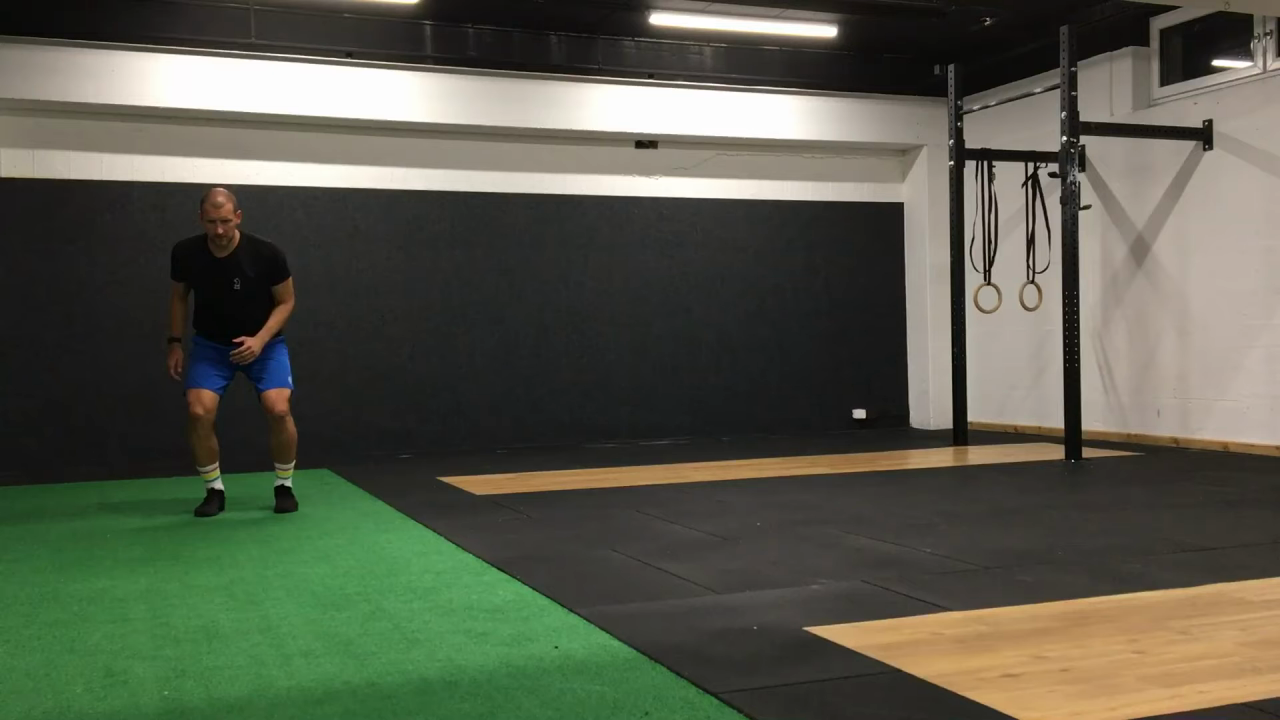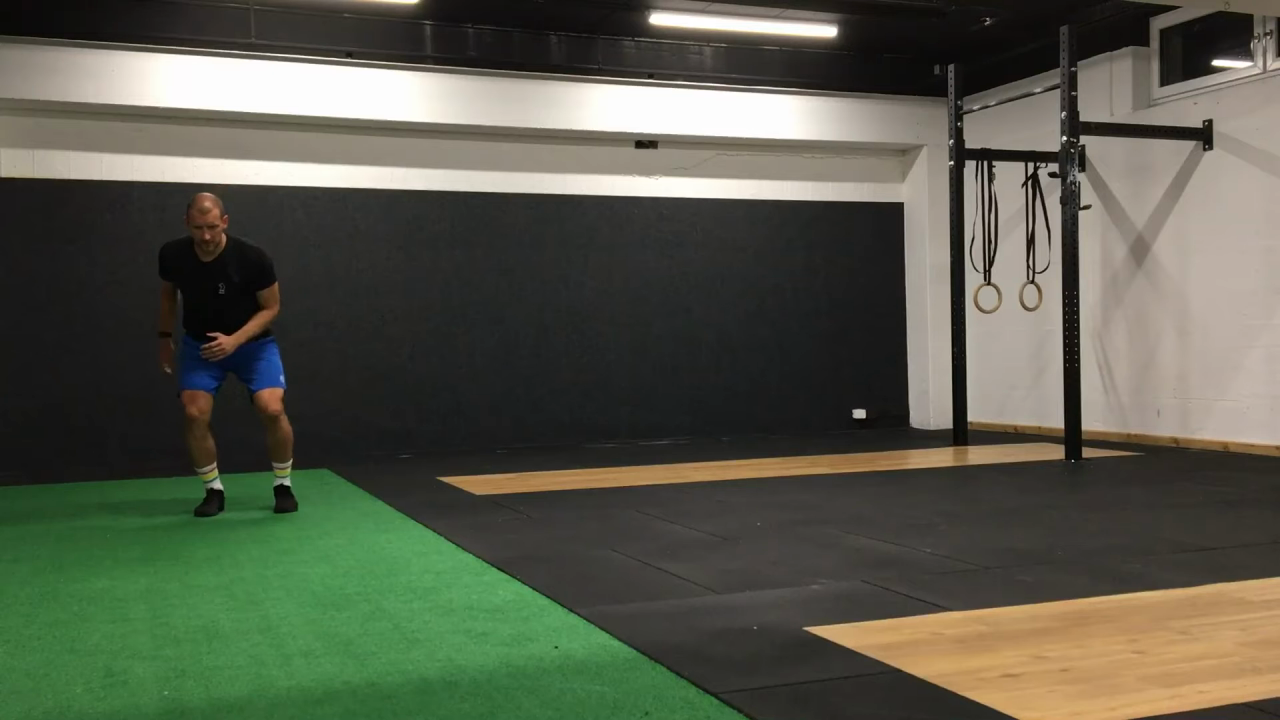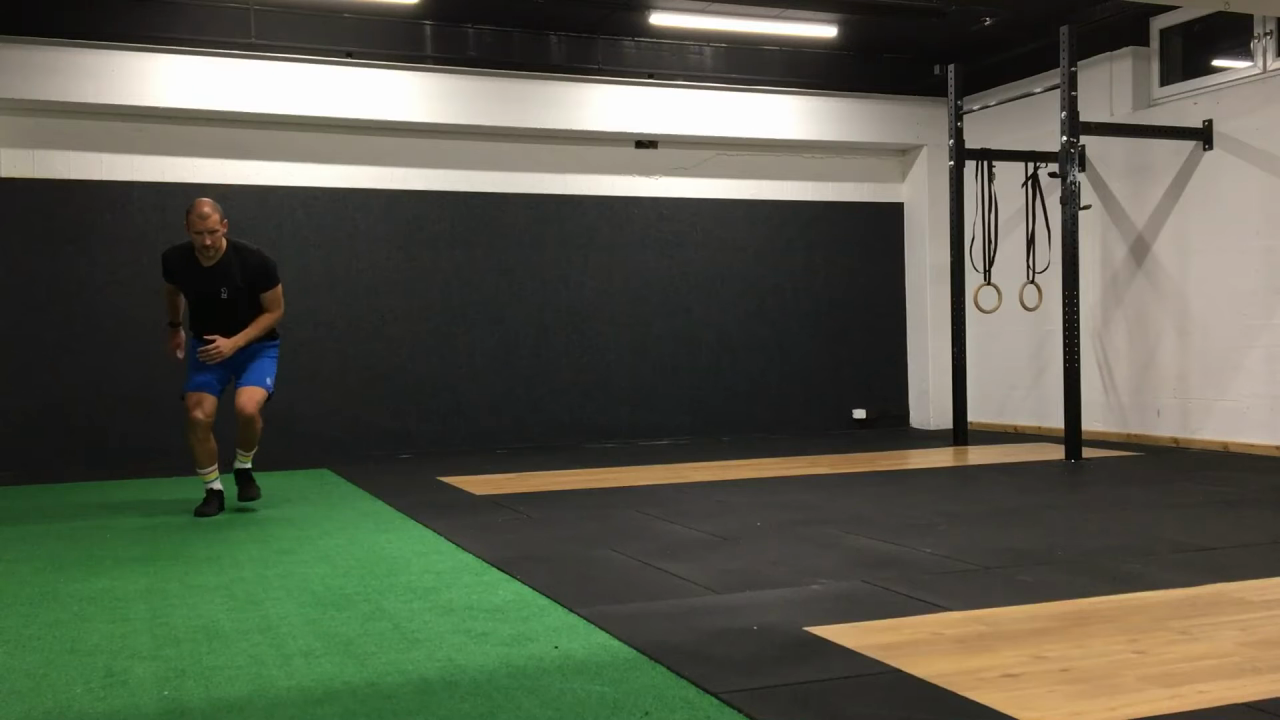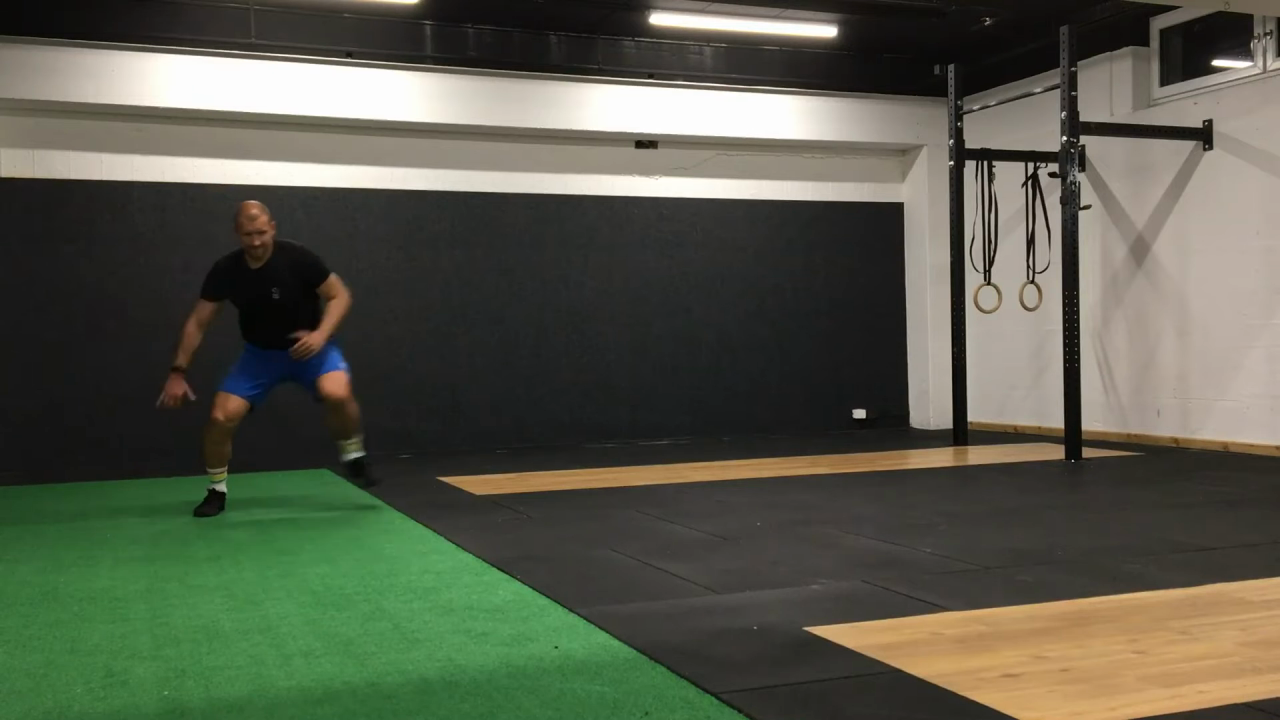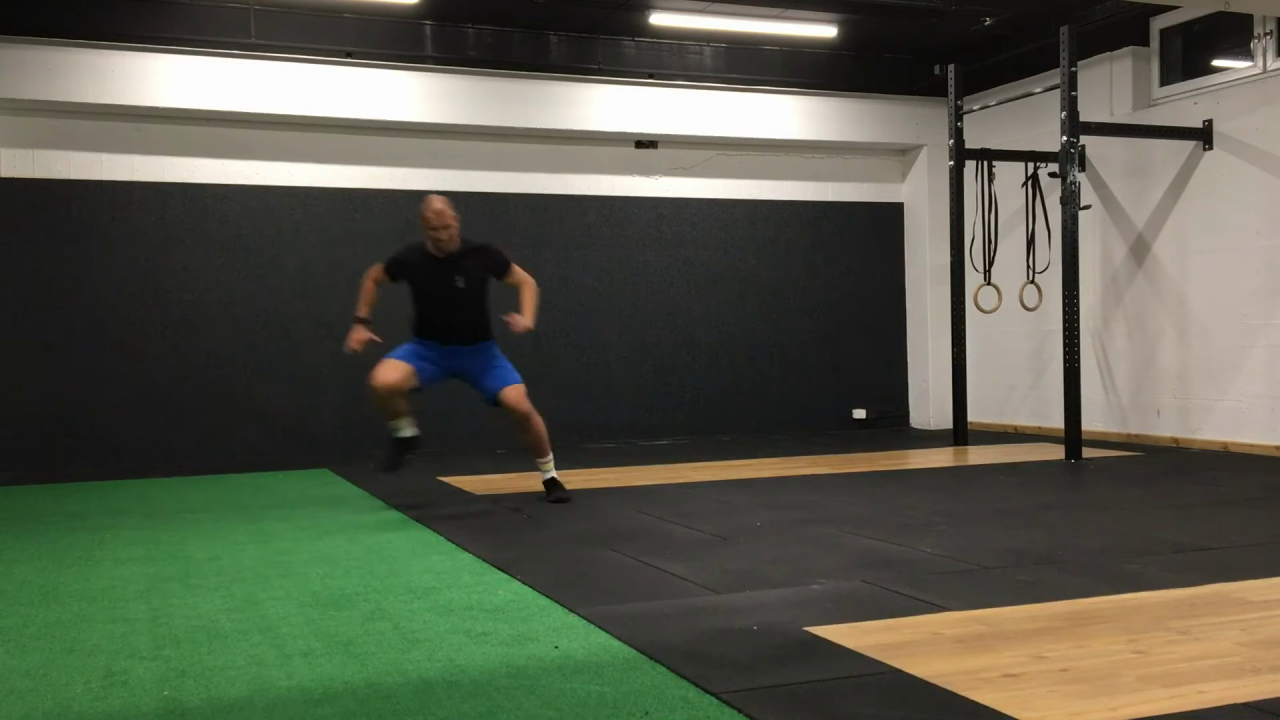
dt=0.4s
person 1, frame 1
left shoulder: (266, 254)
right shoulder: (185, 253)
left elbow: (286, 301)
right elbow: (179, 297)
left wrist: (260, 340)
right wrist: (175, 343)
left hip: (262, 344)
right hip: (210, 345)
left knee: (279, 409)
right knee: (199, 412)
left ankle: (284, 486)
right ankle: (214, 490)
person 1, frame 2
left shoulder: (253, 258)
right shoulder: (172, 254)
left elbow: (271, 307)
right elbow: (168, 293)
left wrist: (234, 341)
right wrist: (165, 338)
left hip: (253, 343)
right hip: (199, 343)
left knee: (272, 409)
right knee: (195, 414)
left ankle: (283, 486)
right ankle: (214, 490)
person 1, frame 3
left shoulder: (254, 261)
right shoulder: (174, 260)
left elbow: (275, 310)
left wrist: (234, 343)
right wrist: (174, 328)
left hip: (256, 345)
right hip: (207, 346)
left knee: (246, 408)
right knee: (198, 417)
left ankle: (244, 469)
right ankle: (213, 490)
person 1, frame 4
left shoulder: (297, 258)
right shoulder: (223, 271)
left elbow: (340, 295)
right elbow: (197, 323)
left wrist: (321, 334)
right wrist: (178, 373)
left hip: (308, 348)
right hip: (259, 352)
left knee: (337, 394)
right knee: (222, 418)
left ankle: (353, 457)
right ankle: (217, 490)
person 1, frame 5
left shoulder: (481, 254)
right shoulder: (410, 258)
left elbow: (526, 282)
right elbow: (372, 278)
left wrist: (527, 318)
right wrist: (361, 323)
left hip: (478, 348)
right hip: (428, 348)
left knee: (521, 408)
right knee: (382, 383)
left ankle: (550, 477)
right ankle: (404, 434)
